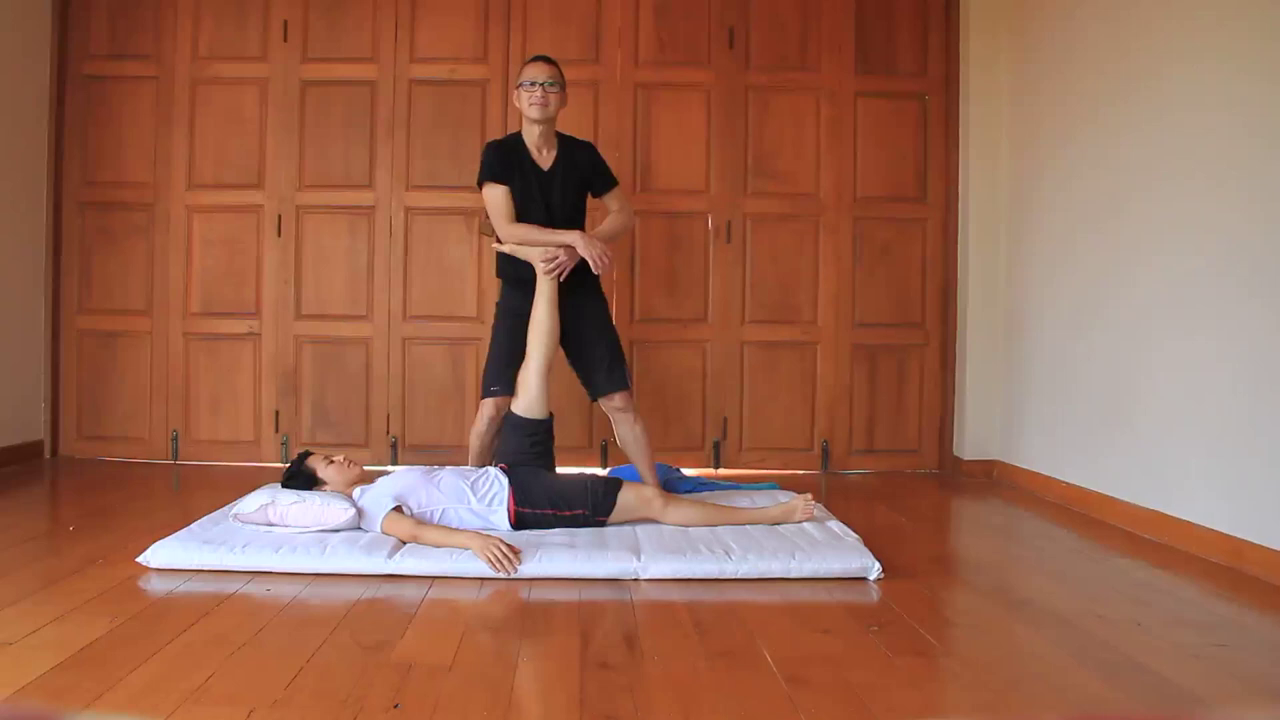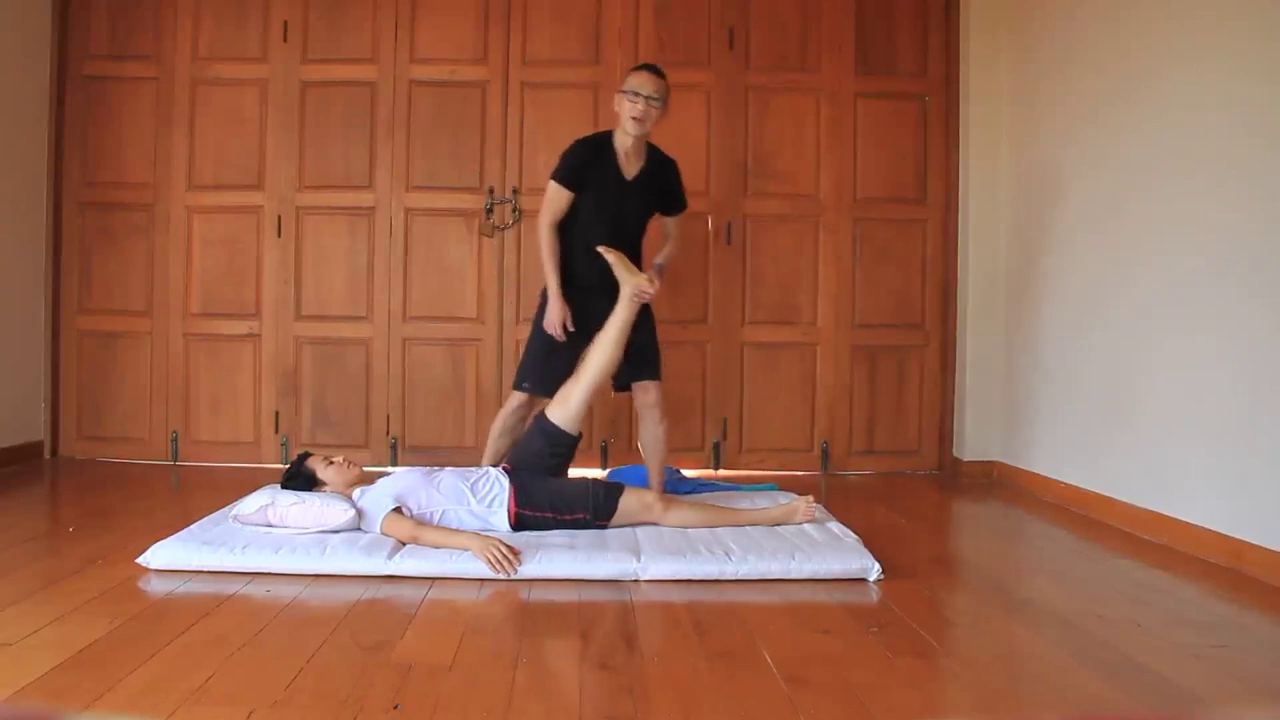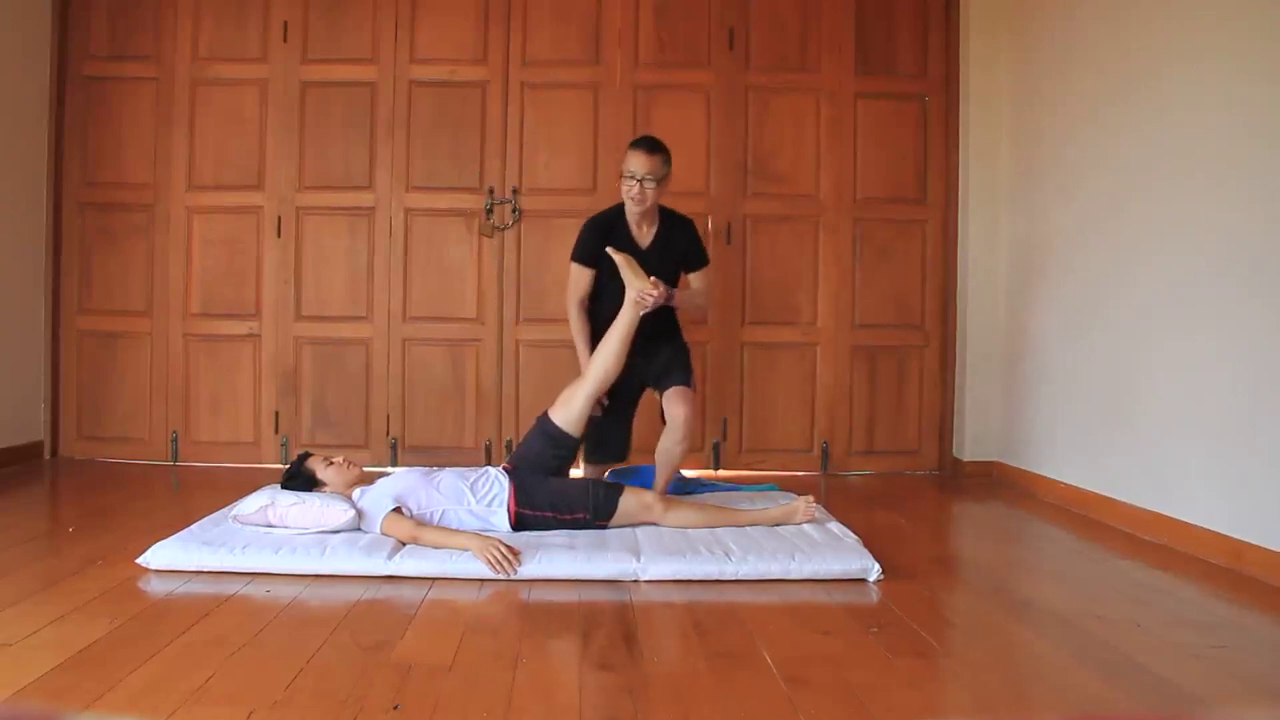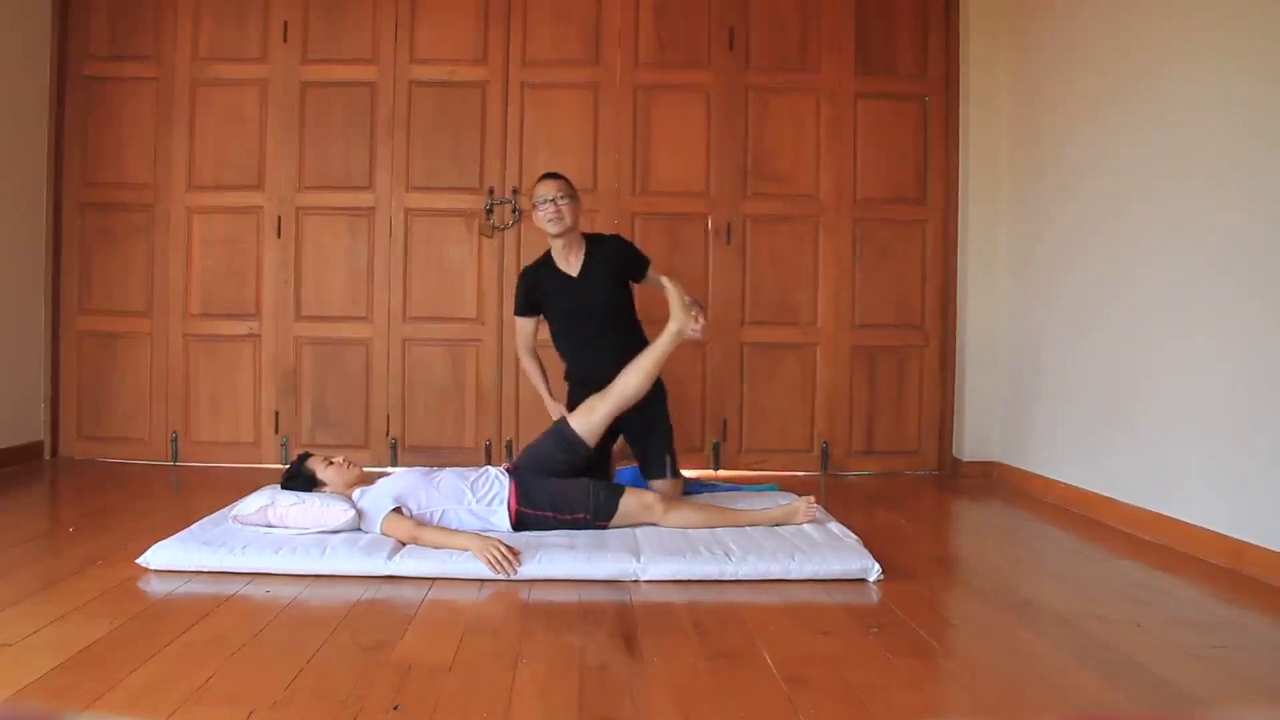
dt=1s
person 1, frame 1
left shoulder: (385, 482)
right shoulder: (370, 506)
right elbow: (414, 530)
right wrist: (473, 539)
left hip: (510, 477)
right hip: (518, 505)
left knee: (532, 375)
right knee: (651, 501)
right ankle: (771, 514)
person 1, frame 2
left shoulder: (387, 484)
right shoulder: (369, 508)
right elbow: (414, 532)
right wrist: (473, 540)
left hip: (514, 478)
right hip: (518, 508)
left knee: (577, 391)
right knee: (652, 505)
left ankle: (629, 296)
right ankle: (773, 515)
person 1, frame 3
left shoulder: (388, 483)
right shoulder: (369, 508)
right elbow: (415, 532)
right wrist: (473, 540)
left hip: (514, 478)
right hip: (518, 508)
left knee: (584, 389)
right knee: (652, 505)
left ankle: (633, 301)
right ankle: (771, 515)
person 1, frame 4
left shoulder: (383, 483)
right shoulder: (370, 509)
right elbow: (415, 533)
right wrist: (473, 541)
left hip: (515, 478)
right hip: (518, 509)
left knee: (603, 403)
right knee: (652, 506)
left ankle: (675, 328)
right ankle: (773, 516)
person 2, frame 1
left shoulder: (583, 154)
right shoulder: (499, 154)
left elbow: (622, 214)
right elbow: (506, 229)
left wrist: (577, 251)
right wrist: (575, 236)
left hip: (580, 293)
right hip: (521, 294)
left knee: (619, 401)
right knee: (493, 407)
left ankle: (657, 493)
person 2, frame 2
left shoulder: (665, 170)
right shoulder: (585, 153)
left elbow: (671, 236)
right elbow: (547, 224)
left wrist: (656, 271)
right wrist: (555, 297)
right hip: (572, 291)
left knee: (650, 397)
right knee: (524, 399)
left ankle: (658, 496)
person 2, frame 3
left shoulder: (682, 230)
right shoulder: (598, 229)
left elbow: (702, 295)
right elbow: (576, 304)
left wrist: (668, 296)
right wrist: (589, 370)
left hip: (663, 344)
left knee: (682, 413)
right knee: (598, 463)
person 2, frame 4
left shoulder: (613, 250)
right shoulder: (533, 278)
left elbow: (661, 282)
right elbow: (524, 347)
left wrist: (688, 306)
right wrist: (549, 401)
right hip: (586, 392)
left knee: (667, 492)
right ankle: (609, 463)
